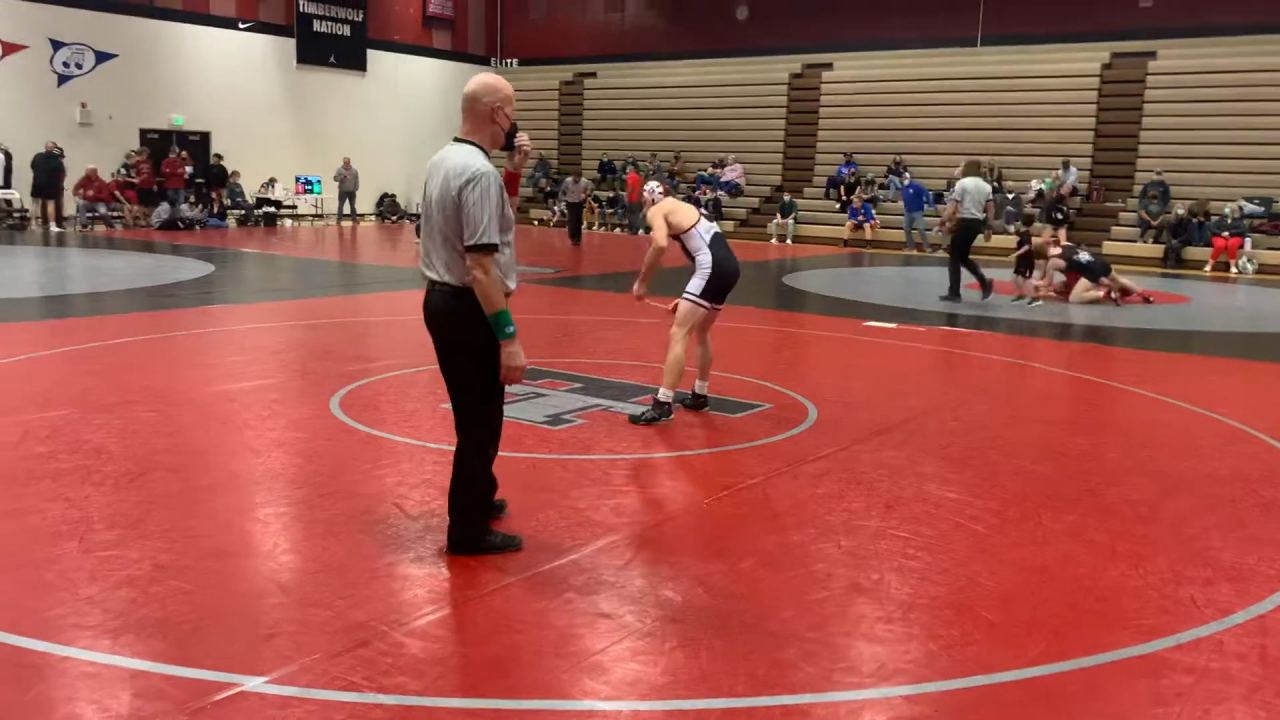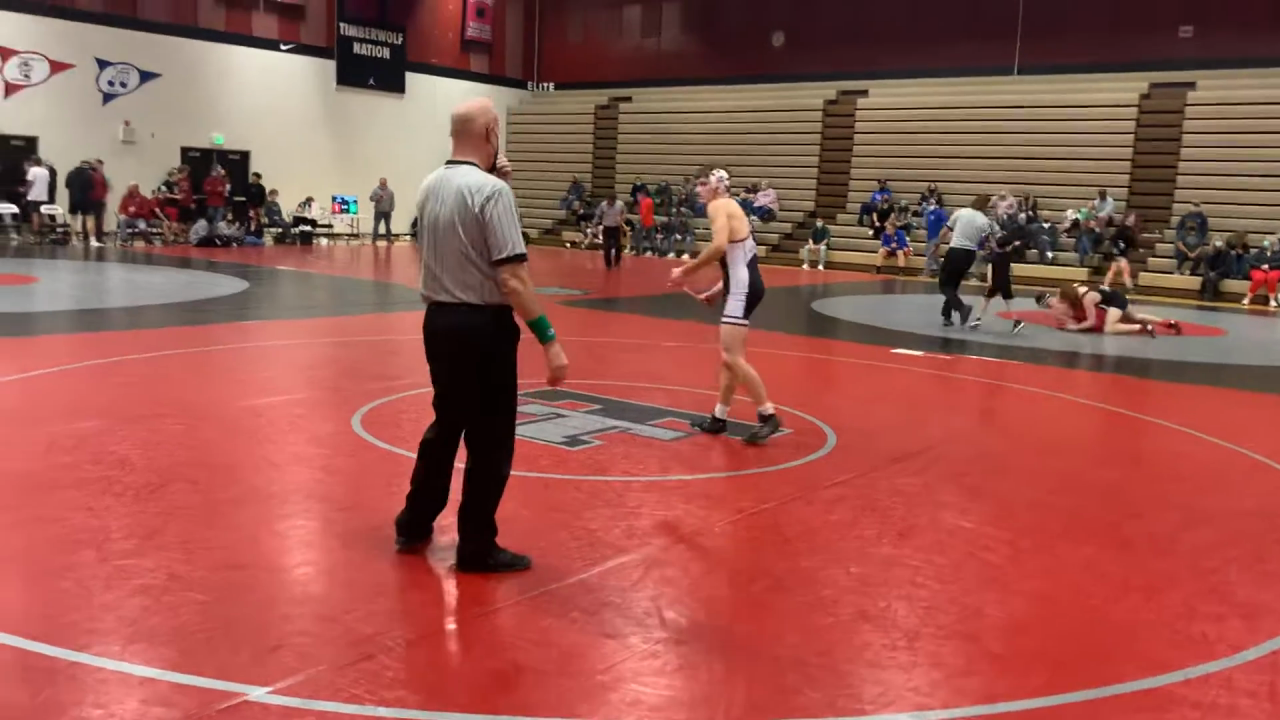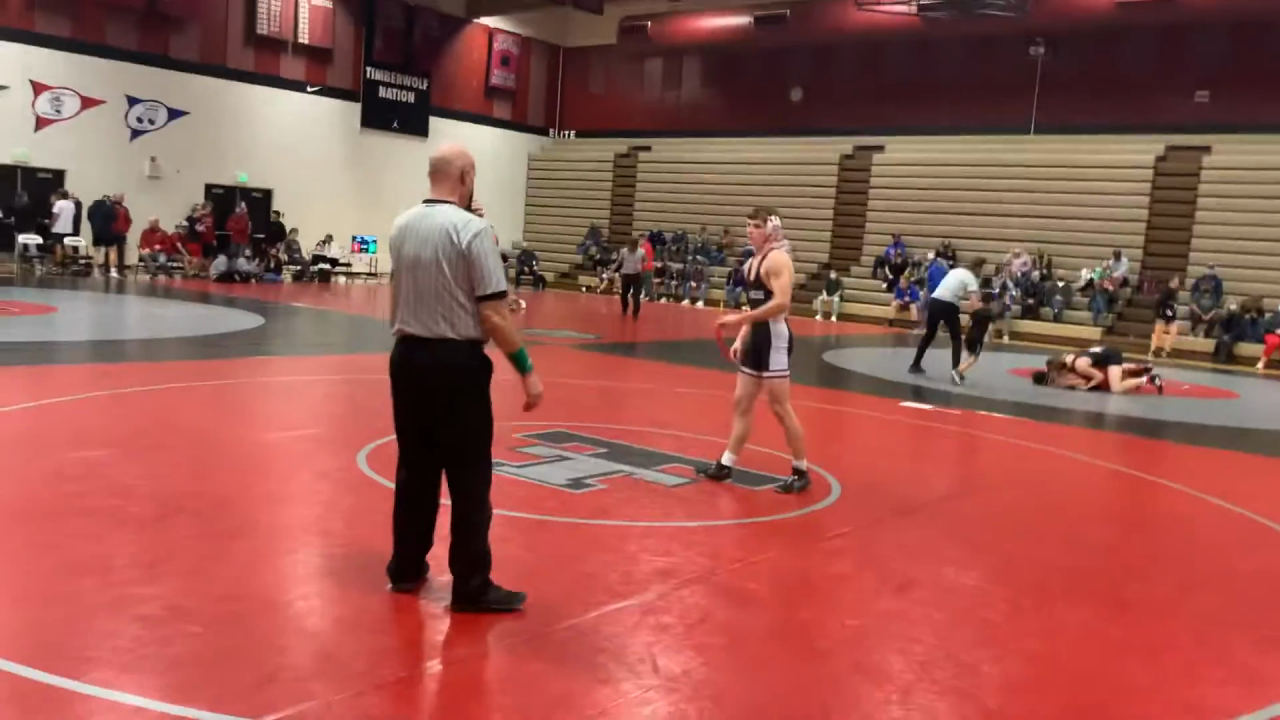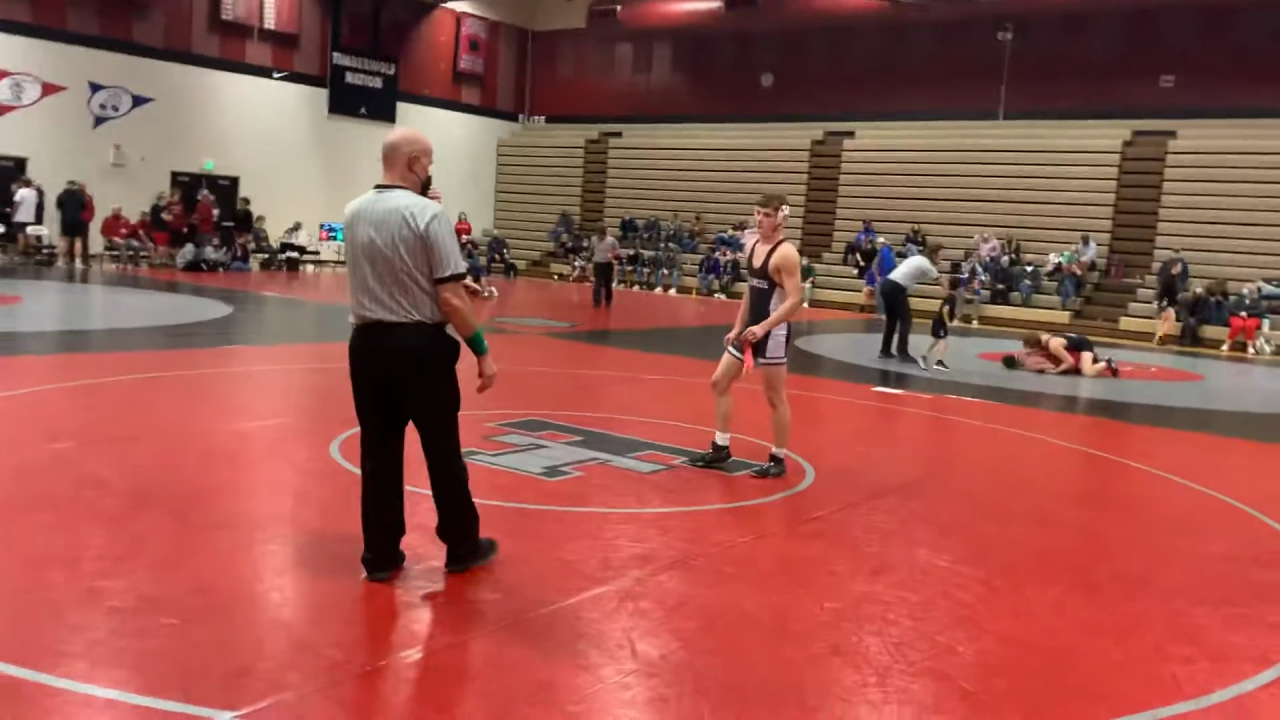
dt=0.4s
person 1, frame 1
left shoulder: (446, 158)
right shoulder: (479, 172)
right elbow: (480, 265)
left wrist: (514, 172)
right wrist: (508, 337)
left hip: (444, 300)
right hip: (470, 309)
left knee: (475, 414)
right knee: (480, 419)
left ankle: (478, 499)
right ankle: (468, 529)
person 1, frame 2
left shoulder: (430, 186)
right shoulder: (491, 191)
right elbow: (512, 277)
right wrist: (549, 341)
left hip: (438, 319)
right hip: (481, 327)
left knee: (446, 425)
right knee: (490, 439)
left ankle: (415, 523)
right ankle: (476, 545)
person 1, frame 3
left shoulder: (402, 226)
right shoulder: (472, 229)
right elbow: (492, 313)
right wrist: (526, 370)
left hip: (408, 356)
right hip: (456, 361)
left knee: (415, 467)
right knee: (469, 476)
left ankle: (406, 567)
right ankle: (471, 584)
person 1, frame 4
left shoulder: (354, 212)
right shoulder: (428, 214)
right elbow: (451, 296)
right wrist: (482, 351)
left hip: (368, 343)
right hip: (421, 345)
left knee: (378, 453)
right knee: (443, 450)
left ankle: (381, 555)
right ankle: (462, 546)
person 2, frame 1
left shoulder: (656, 211)
right shoulder: (683, 209)
left elbow: (660, 245)
left wrist: (641, 281)
right wrist: (687, 299)
left hip: (712, 268)
right hip: (728, 266)
left knee: (678, 334)
right knee: (700, 334)
left ankle: (663, 404)
right ankle: (699, 396)
person 2, frame 2
left shoulder: (718, 206)
right shoulder: (730, 209)
left elbow: (719, 246)
left wrist: (686, 271)
right wrist: (715, 291)
left hip: (741, 288)
right hip: (743, 285)
left knee: (731, 357)
right knee: (731, 356)
left ankle: (767, 416)
right ankle: (719, 418)
person 2, frame 3
left shoulder: (777, 259)
right shoulder: (752, 262)
left elbow: (782, 302)
left wrist: (741, 319)
right wrist: (740, 339)
left hip: (774, 339)
right hip: (756, 340)
left knee: (780, 409)
right knee: (741, 404)
left ankle: (800, 471)
right ankle: (725, 464)
person 2, frame 4
left shoulder: (786, 253)
right shoulder: (751, 246)
left elbow: (795, 300)
left wrist: (764, 327)
right wrist: (737, 327)
left hip: (773, 332)
right hip: (750, 330)
left knee: (774, 396)
right knee: (719, 381)
left ankle: (778, 459)
right ankle: (720, 449)
